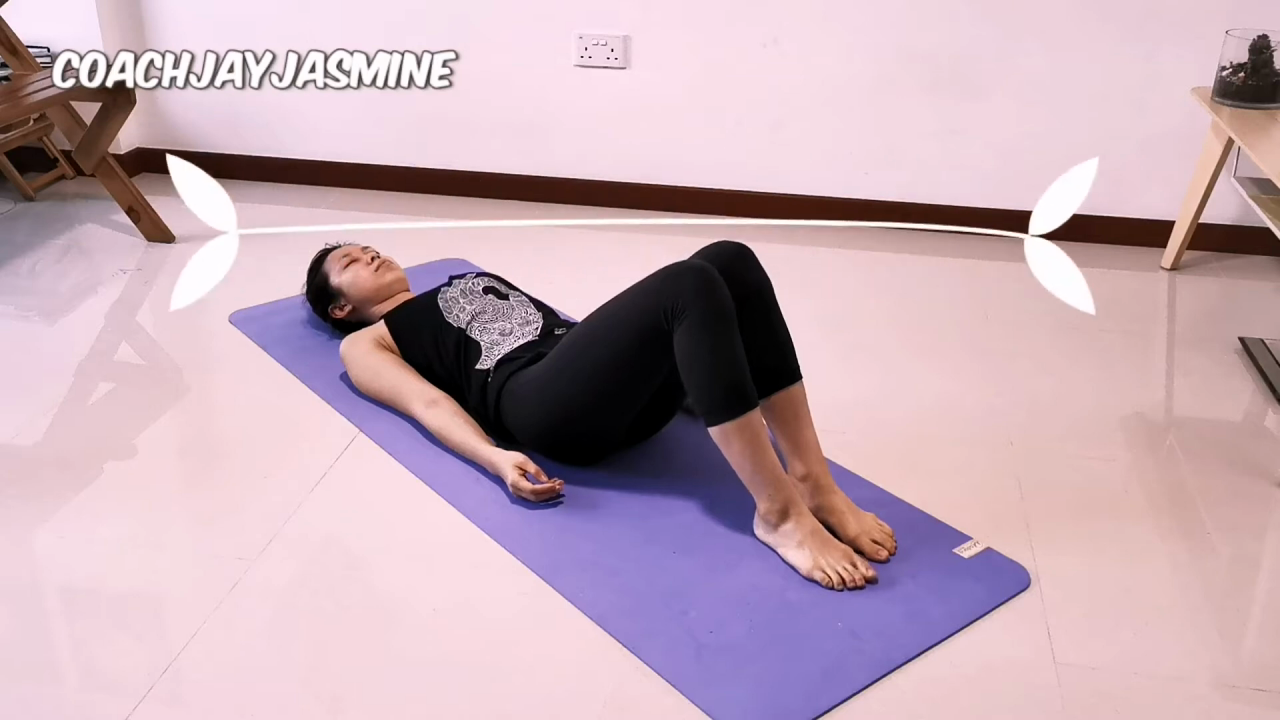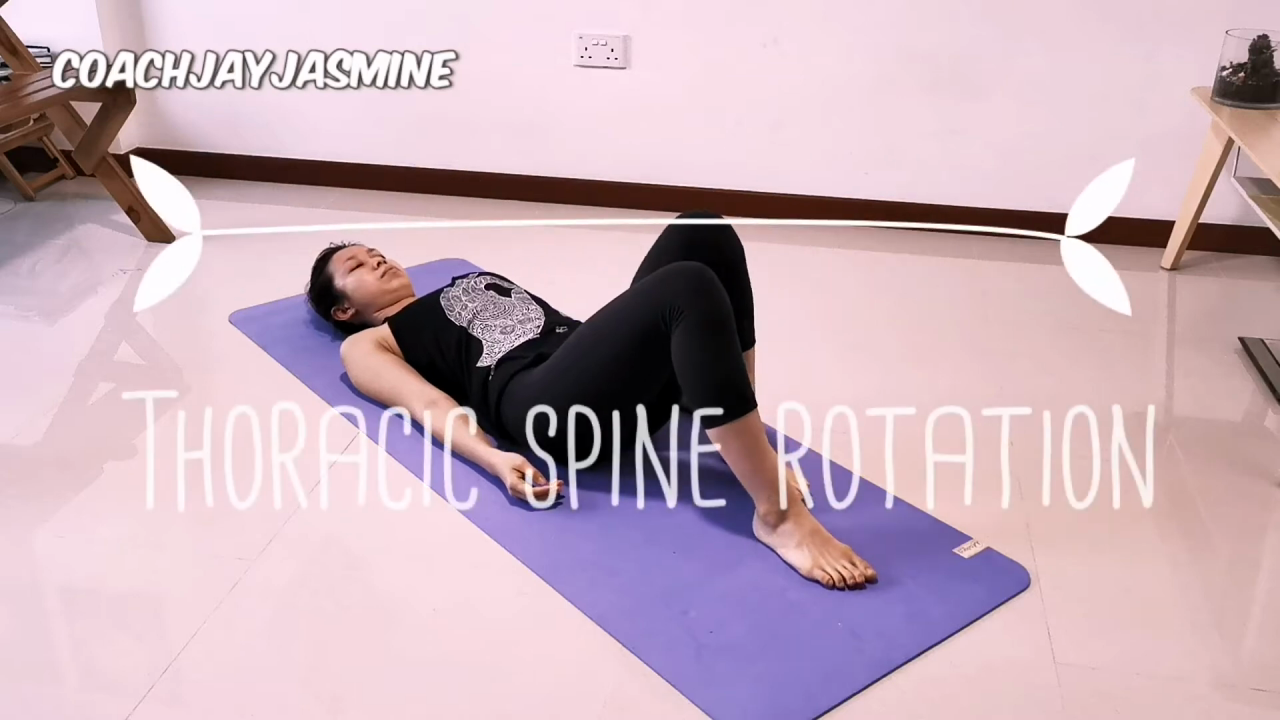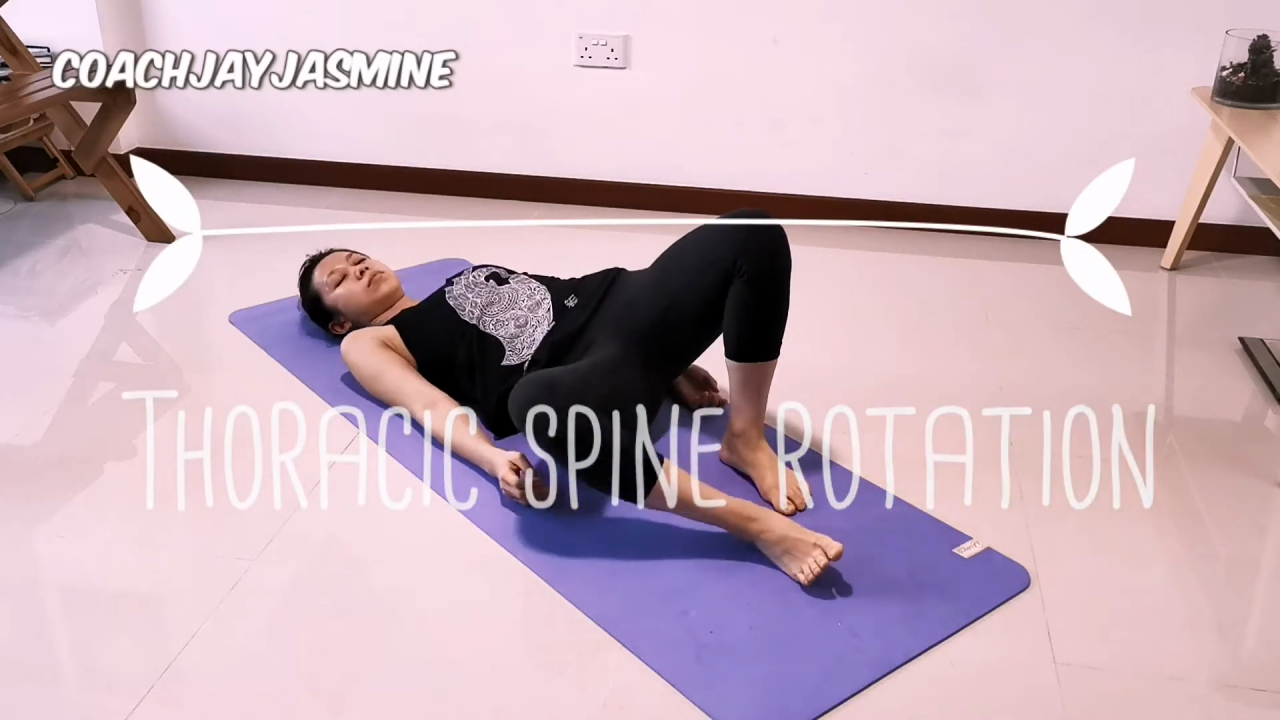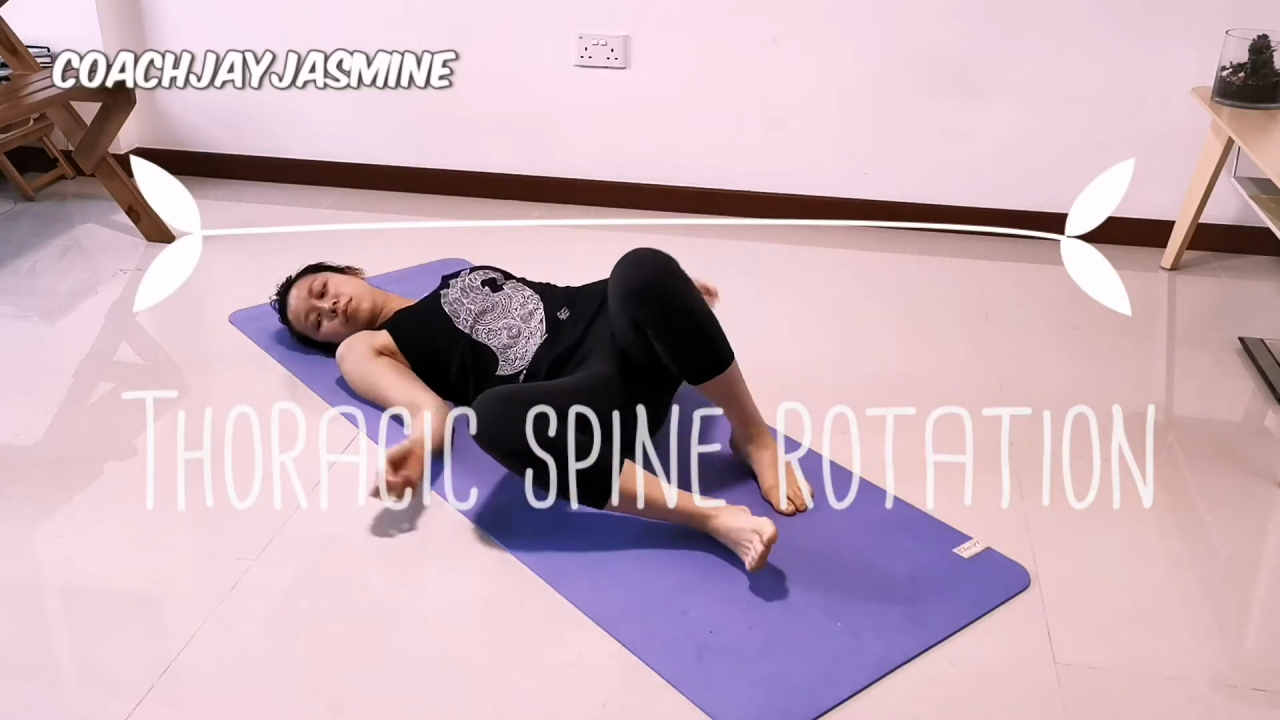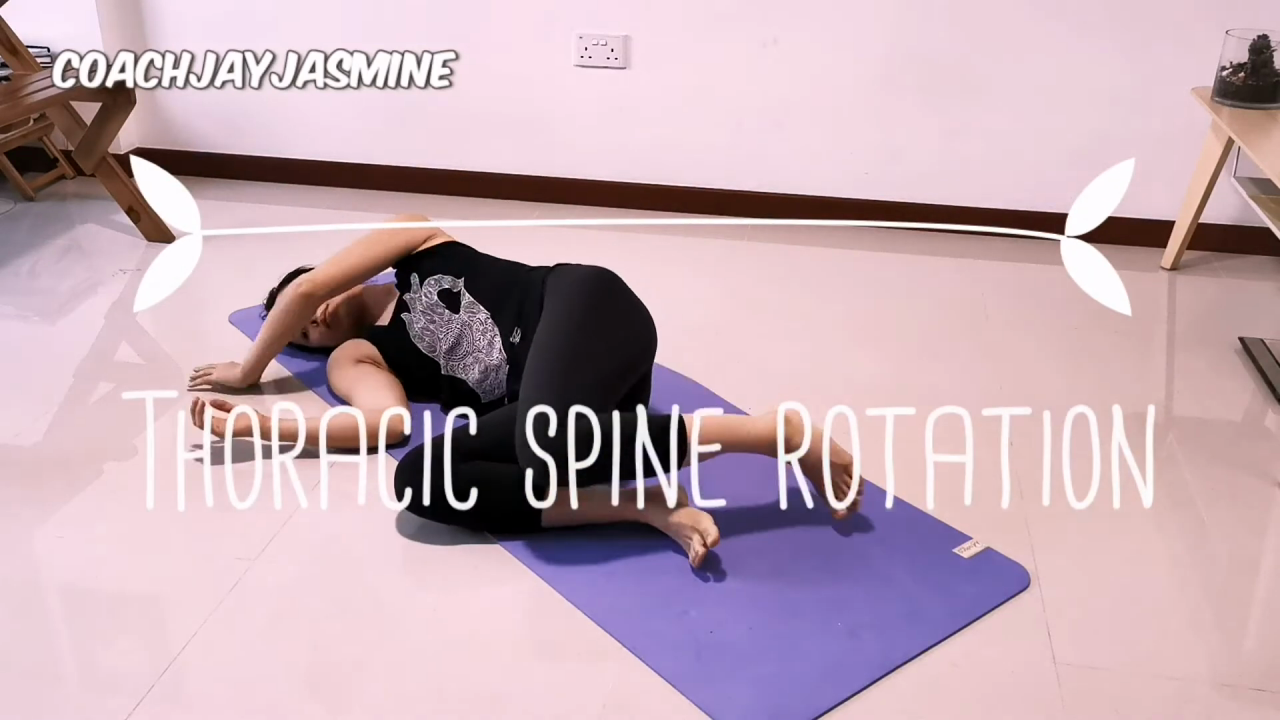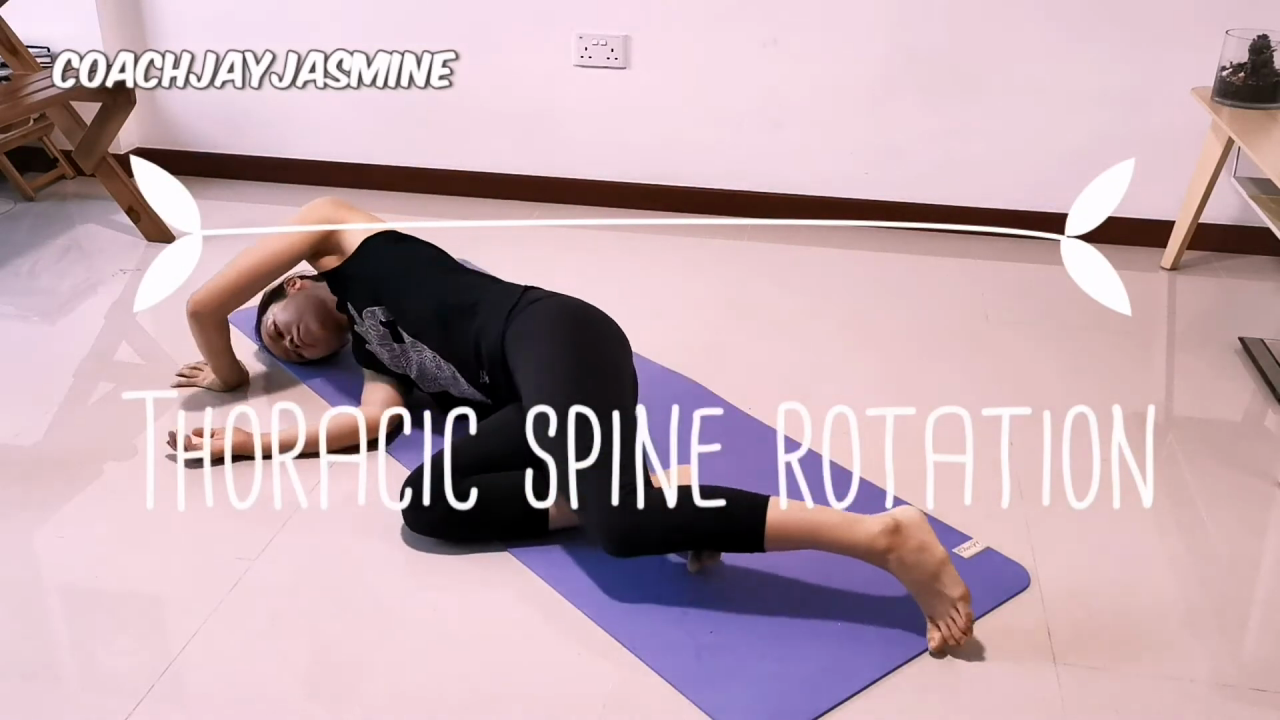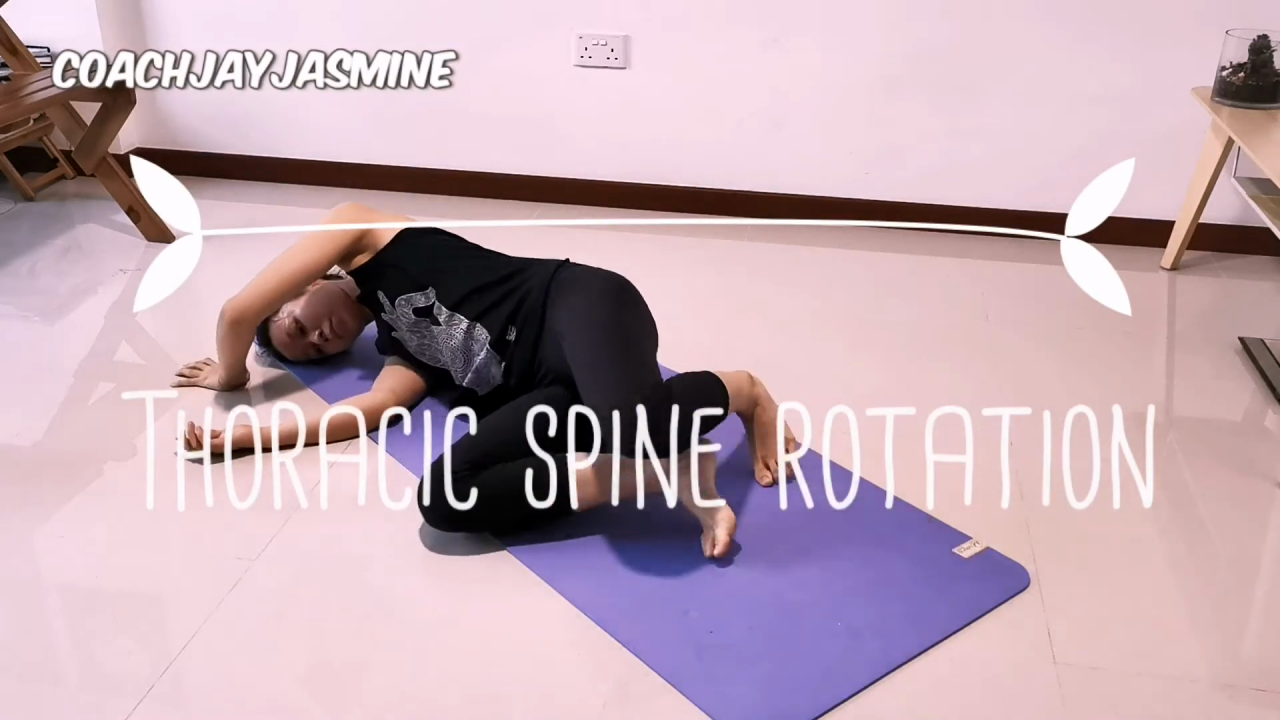
dt=0.7s
person 1, frame 1
left shoulder: (469, 281)
right shoulder: (366, 345)
right elbow: (428, 402)
right wrist: (495, 459)
left hip: (614, 385)
right hip: (543, 402)
left knee: (730, 260)
right knee: (690, 284)
left ankle: (814, 484)
right ankle: (780, 514)
person 1, frame 2
left shoulder: (472, 281)
right shoulder: (367, 346)
right elbow: (429, 404)
right wrist: (495, 458)
left hip: (615, 378)
right hip: (546, 401)
left knee: (706, 235)
right knee: (688, 288)
left ankle: (749, 444)
right ankle: (779, 515)
person 1, frame 3
left shoulder: (465, 280)
right shoulder: (367, 344)
right elbow: (431, 407)
left wrist: (670, 364)
right wrist: (493, 457)
right hip: (586, 371)
left knee: (754, 236)
right knee: (538, 401)
left ankle: (744, 439)
right ankle: (755, 523)
person 1, frame 4
left shoulder: (458, 279)
right shoulder: (361, 349)
right elbow: (428, 406)
left wrist: (668, 292)
right wrist: (419, 452)
left hip: (625, 334)
right hip: (587, 398)
left knee: (643, 268)
right knee: (491, 422)
left ankle: (752, 434)
right ankle: (709, 516)
person 1, frame 5
left shoulder: (419, 251)
right shoulder: (353, 359)
left elbow: (306, 287)
right elbow: (388, 422)
left wrist: (251, 367)
right wrist: (259, 423)
right hip: (547, 399)
left knee: (546, 439)
right knee: (418, 480)
left ankle: (780, 431)
right ankle: (652, 507)
person 1, frame 6
left shoulder: (330, 229)
right shoulder: (370, 350)
left elbow: (204, 305)
right elbow: (379, 417)
left wrist: (228, 374)
right wrist: (252, 437)
left hip: (547, 336)
right hip: (534, 397)
left knee: (624, 524)
right knee: (425, 502)
left ankle: (887, 535)
right ankle: (634, 495)
person 1, frame 7
left shoulder: (356, 232)
right shoulder: (402, 352)
left elbow: (237, 312)
right elbow: (373, 409)
left wrist: (233, 374)
right wrist: (242, 435)
left hip: (577, 305)
right hip: (544, 386)
left knee: (636, 420)
right knee: (447, 497)
left ankle: (743, 389)
right ankle: (661, 471)
